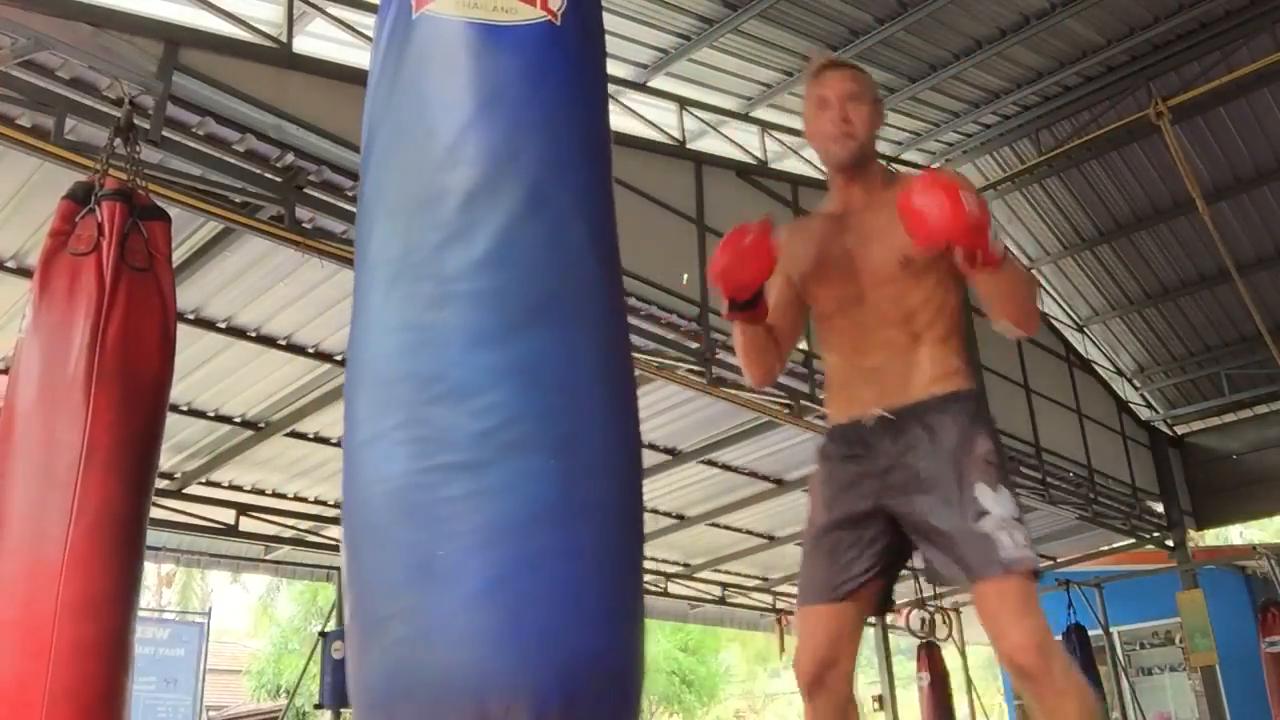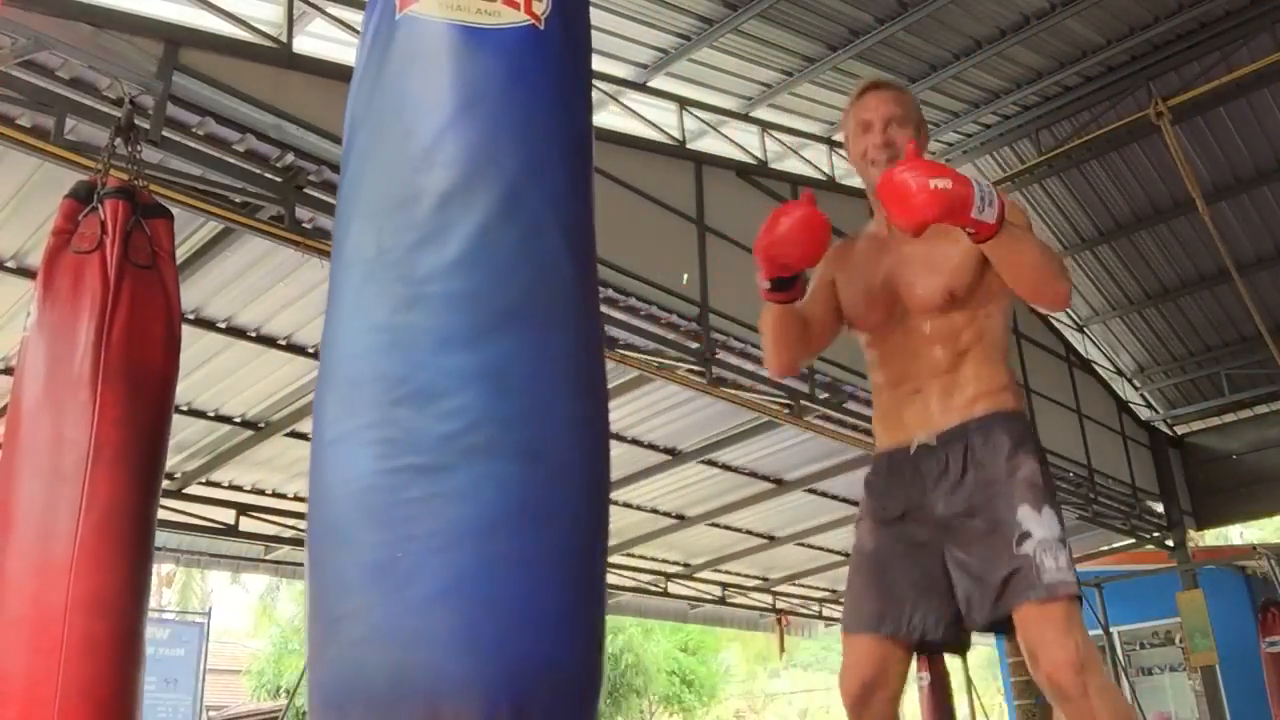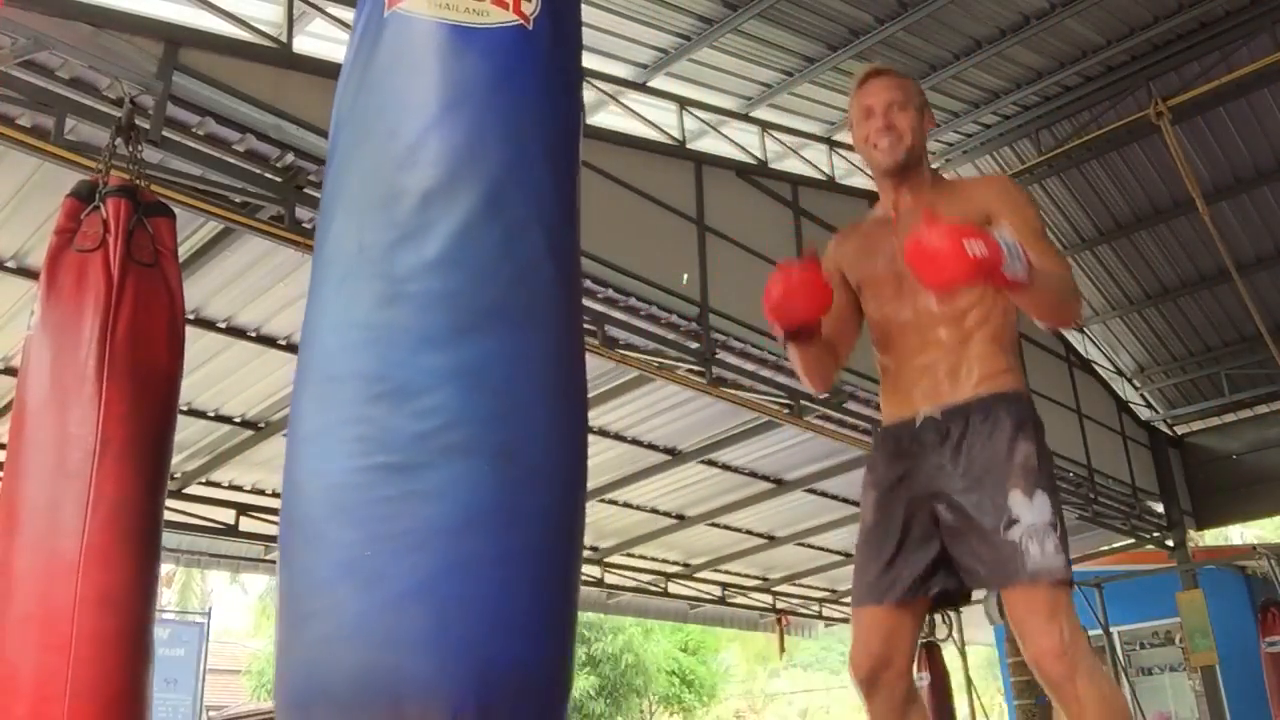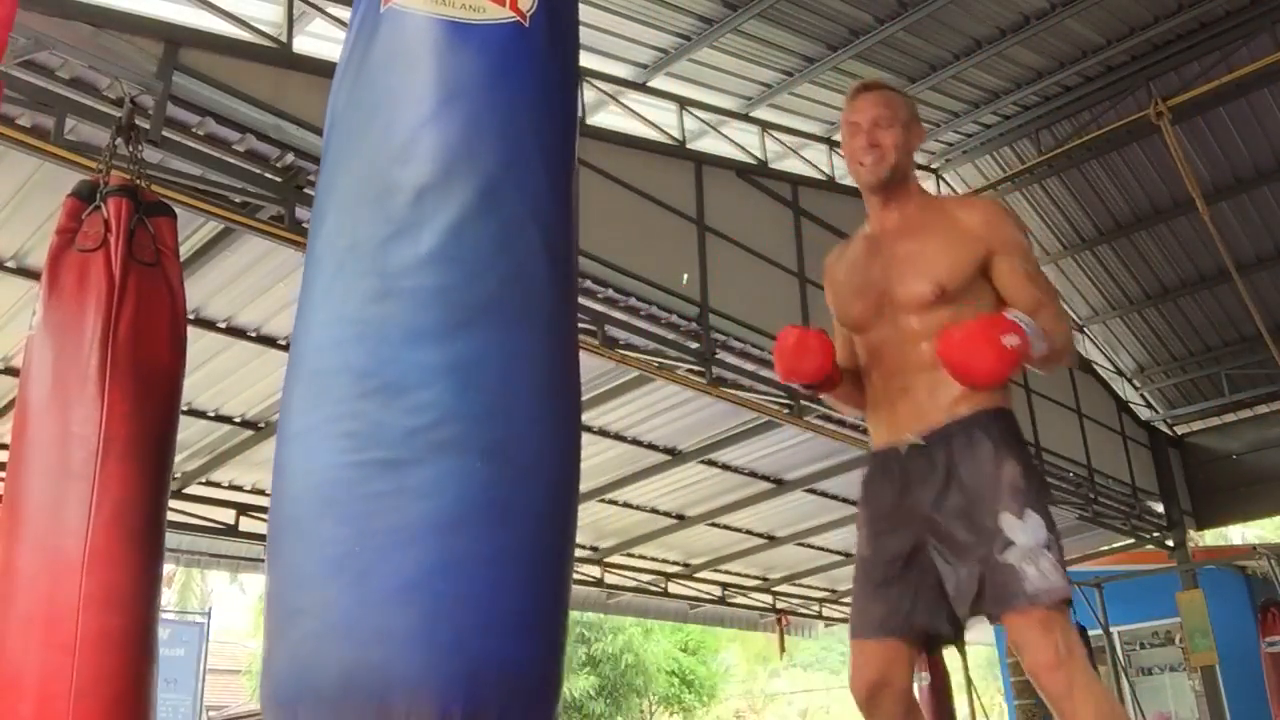
dt=0.2s
person 1, frame 1
left shoulder: (940, 198)
right shoulder: (796, 241)
left elbow: (1023, 317)
right elbow: (763, 367)
left wrist: (977, 248)
right wrist: (739, 301)
left hip: (944, 432)
right hip: (849, 455)
left knee: (1026, 645)
person 1, frame 2
left shoulder: (977, 204)
right shoulder: (842, 261)
left elbow: (1055, 291)
right elbow: (785, 361)
left wrist: (979, 212)
right wrist: (779, 279)
left hip: (988, 450)
right hip: (897, 475)
left knee: (1064, 661)
person 1, frame 3
left shoulder: (987, 198)
right shoulder: (848, 249)
left elbow: (1066, 306)
right elbow: (822, 368)
left wrist: (1003, 263)
right wrist: (796, 327)
left hip: (991, 433)
right hip: (900, 454)
left knee: (1054, 648)
right knee: (876, 666)
person 1, frame 4
left shoulder: (976, 222)
right shoulder: (842, 266)
left elbow: (1060, 340)
left wrist: (1023, 337)
right wrist: (820, 377)
left hip: (978, 451)
right hip: (892, 474)
left knee: (1053, 662)
